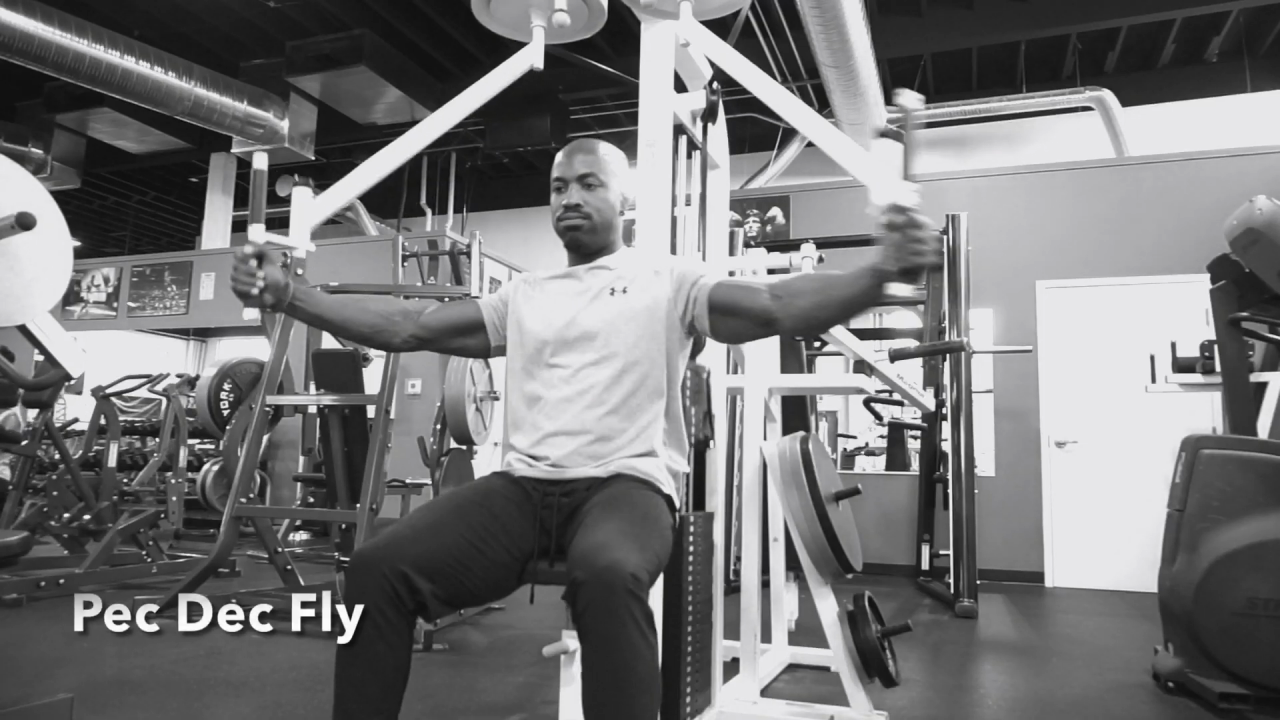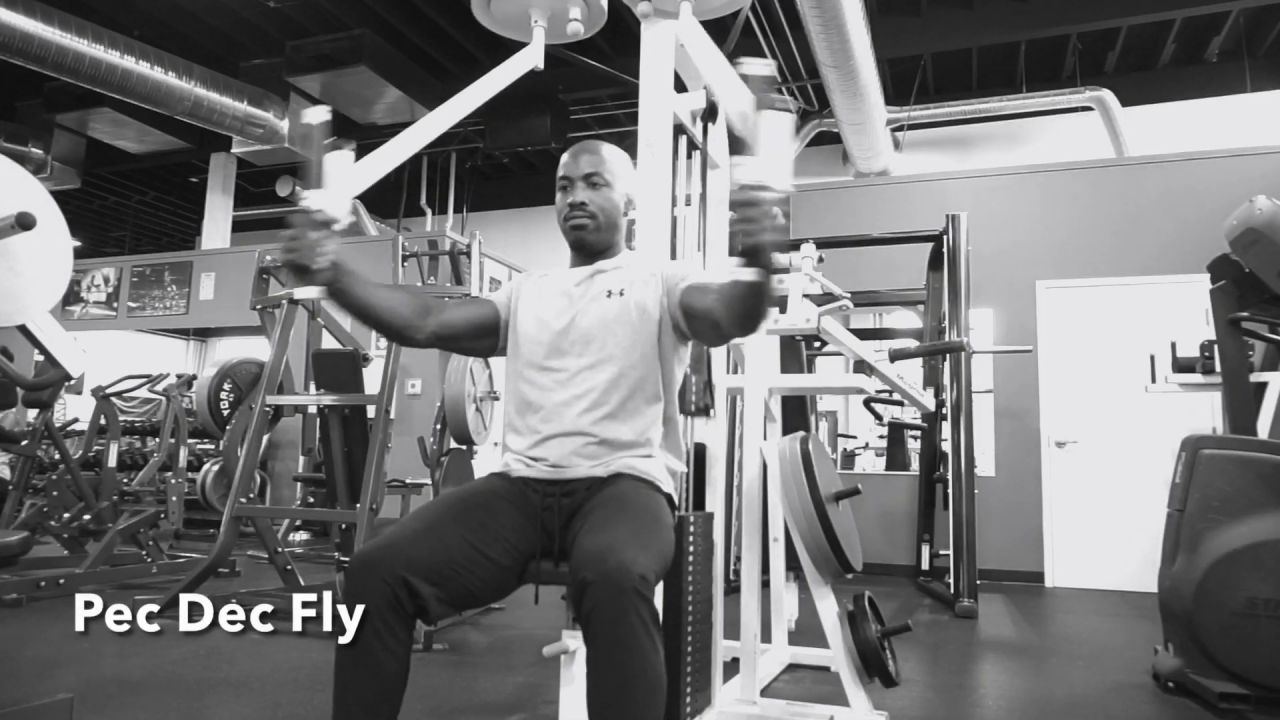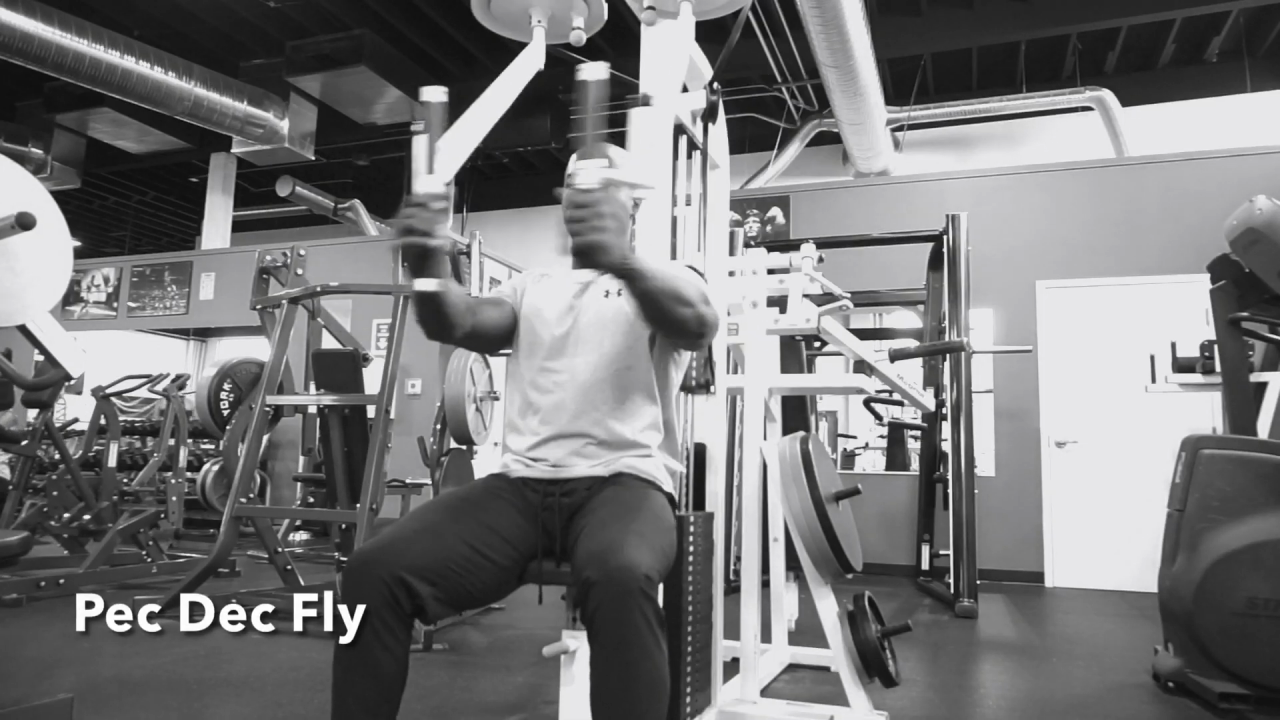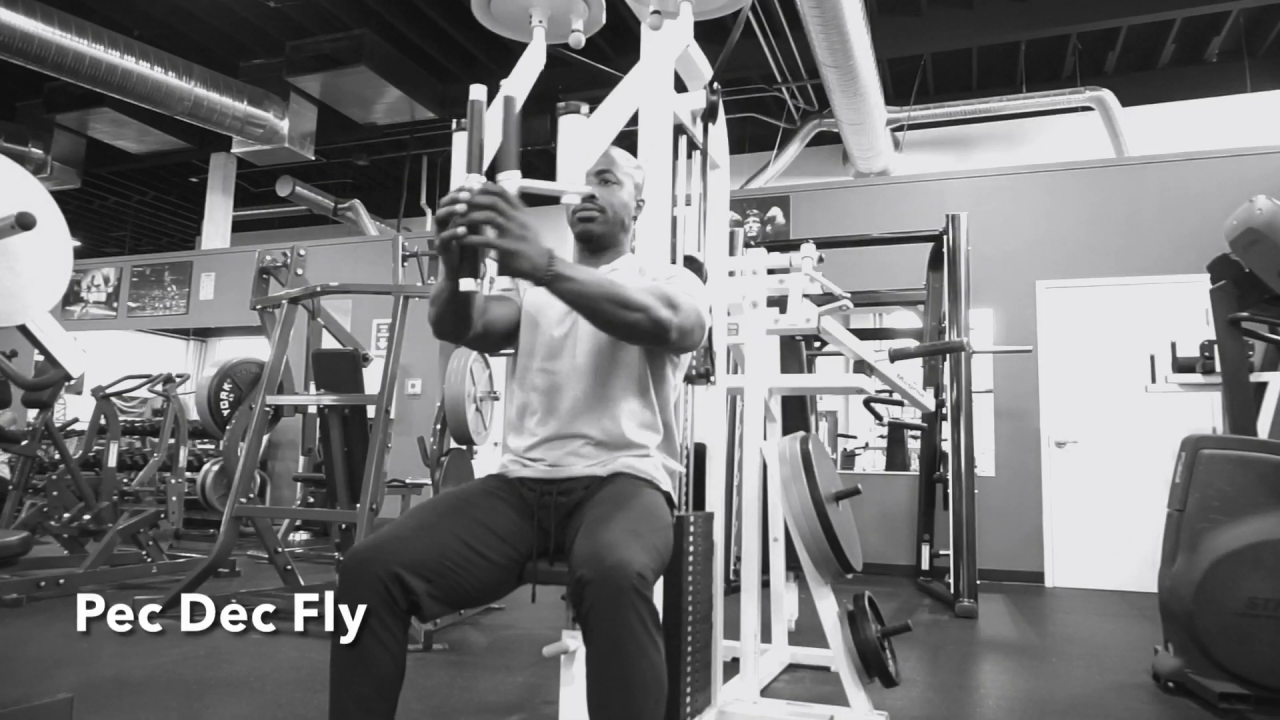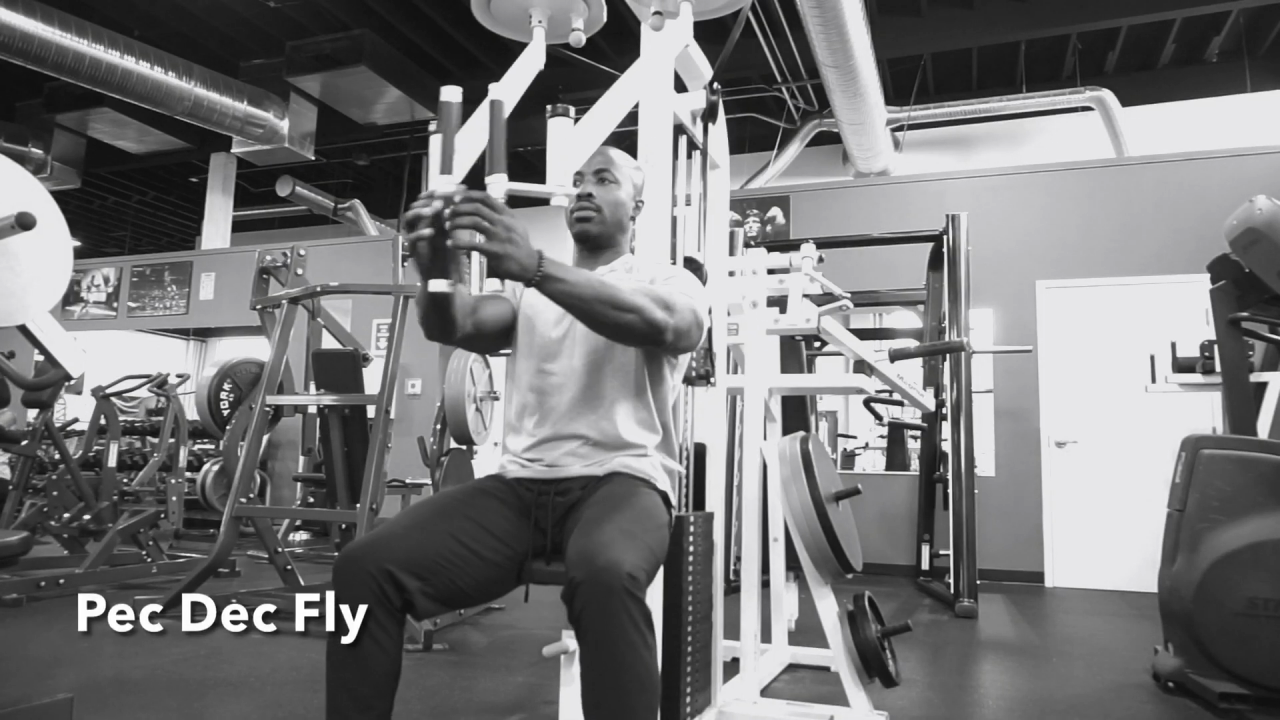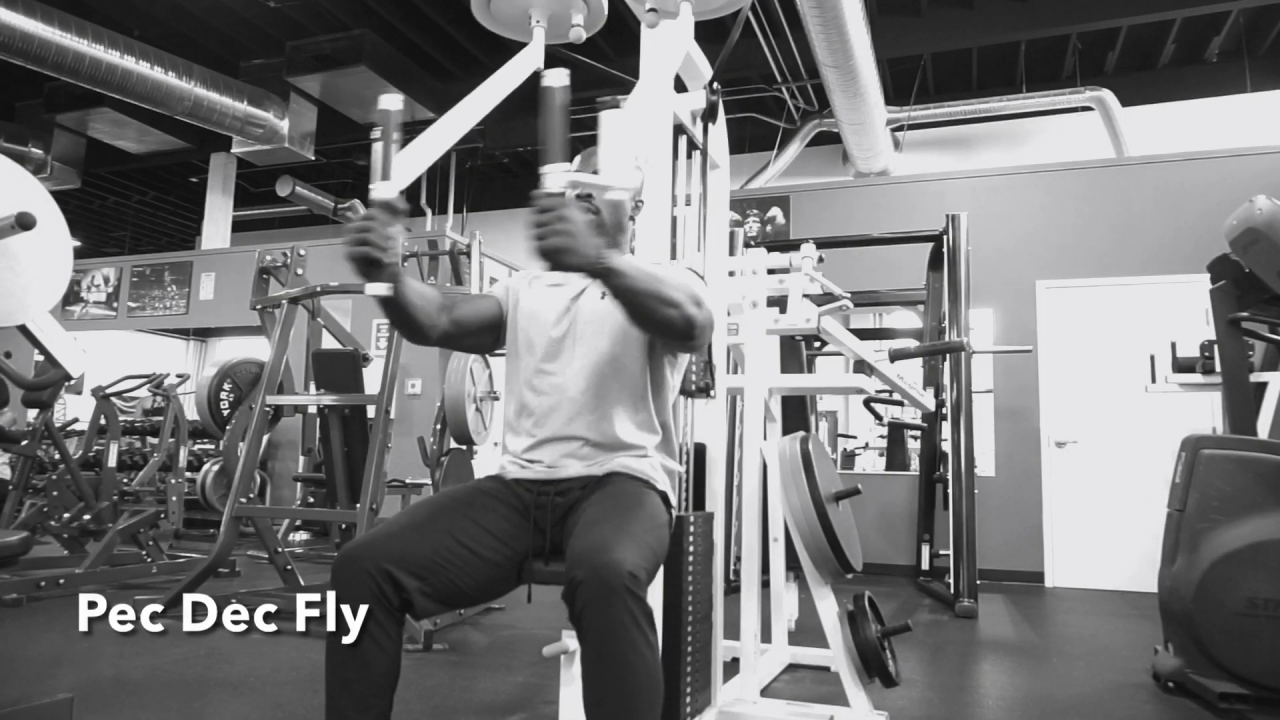
dt=0.2s
person 1, frame 1
left shoulder: (669, 280)
right shoulder: (523, 294)
left elbow: (778, 308)
right elbow: (410, 326)
left wrist: (882, 272)
right wrist: (288, 296)
left hip: (627, 481)
right hip: (523, 484)
left knee: (606, 575)
right knee: (378, 568)
person 1, frame 2
left shoulder: (662, 281)
right shoulder: (526, 292)
left elbow: (730, 312)
right elbow: (426, 321)
left wrist: (757, 263)
right wrist: (335, 276)
left hip: (624, 481)
right hip: (521, 485)
left knee: (615, 577)
right knee: (377, 570)
person 1, frame 3
left shoulder: (664, 283)
right shoulder: (532, 288)
left elbow: (692, 318)
right elbow: (456, 321)
left wrist: (624, 258)
right wrist: (429, 268)
left hip: (622, 482)
right hip: (520, 484)
left knee: (619, 578)
right knee: (374, 572)
person 1, frame 4
left shoulder: (668, 282)
right shoulder: (531, 291)
left elbow: (659, 323)
right elbow: (458, 324)
left wrist: (543, 261)
right wrist: (455, 265)
left hip: (621, 480)
right hip: (520, 484)
left knee: (614, 576)
right knee: (371, 568)
person 1, frame 5
left shoulder: (669, 282)
right shoulder: (528, 293)
left elbow: (655, 324)
right elbow: (450, 325)
left wrist: (535, 265)
right wrist: (435, 268)
left hip: (619, 480)
right hip: (519, 485)
left knee: (605, 575)
right knee: (366, 566)
person 1, frame 6
left shoulder: (669, 281)
right shoulder: (526, 291)
left elbow: (684, 323)
right elbow: (436, 322)
left wrist: (596, 260)
right wrist: (388, 275)
left hip: (619, 481)
right hip: (518, 485)
left knee: (605, 575)
right knee: (364, 565)
